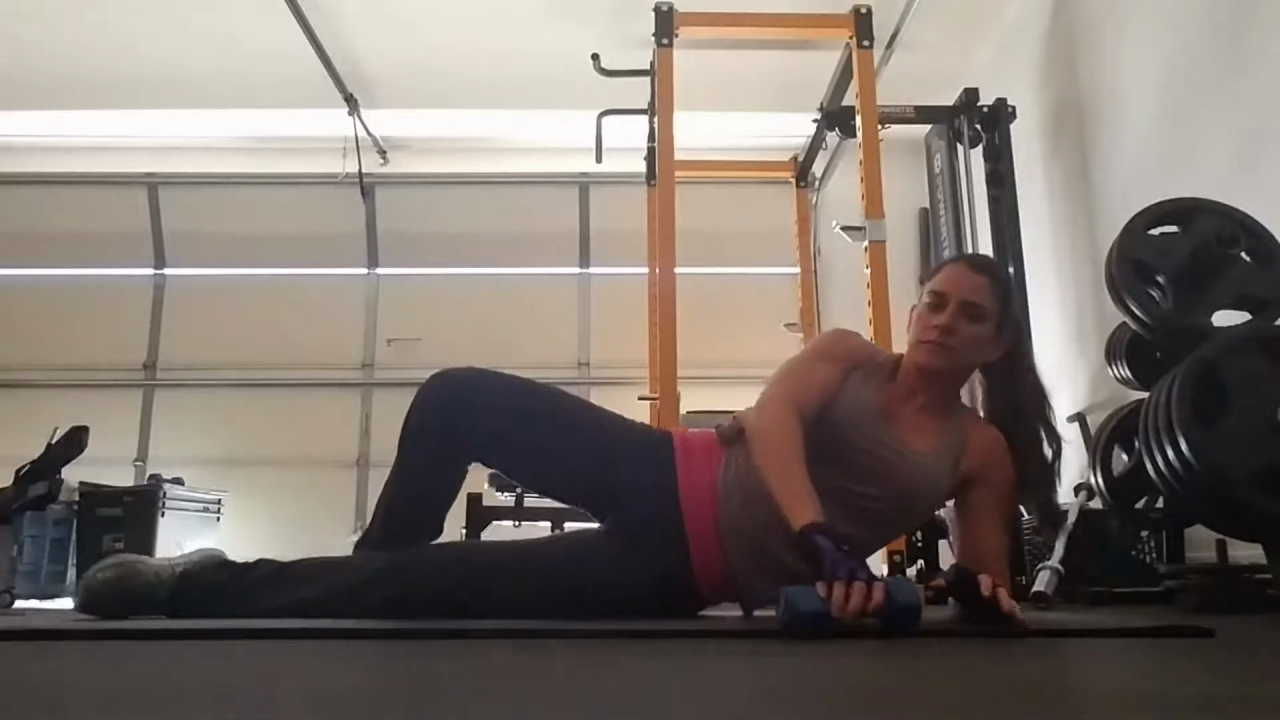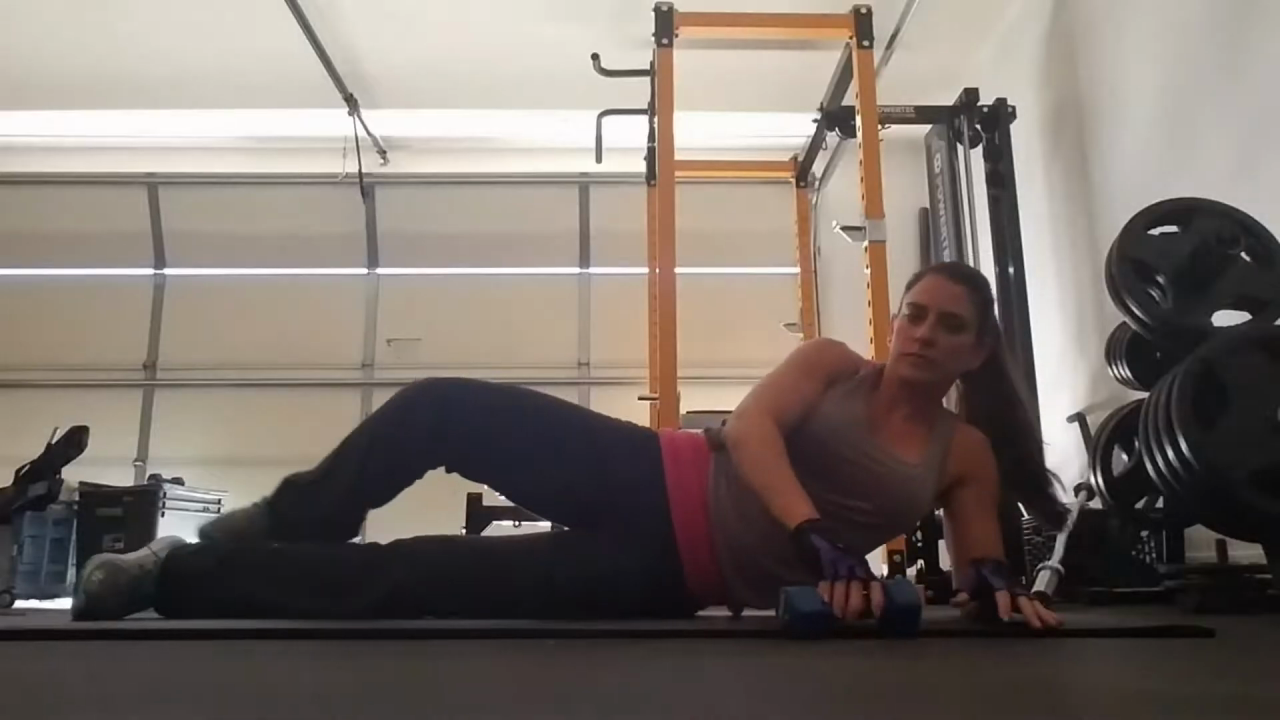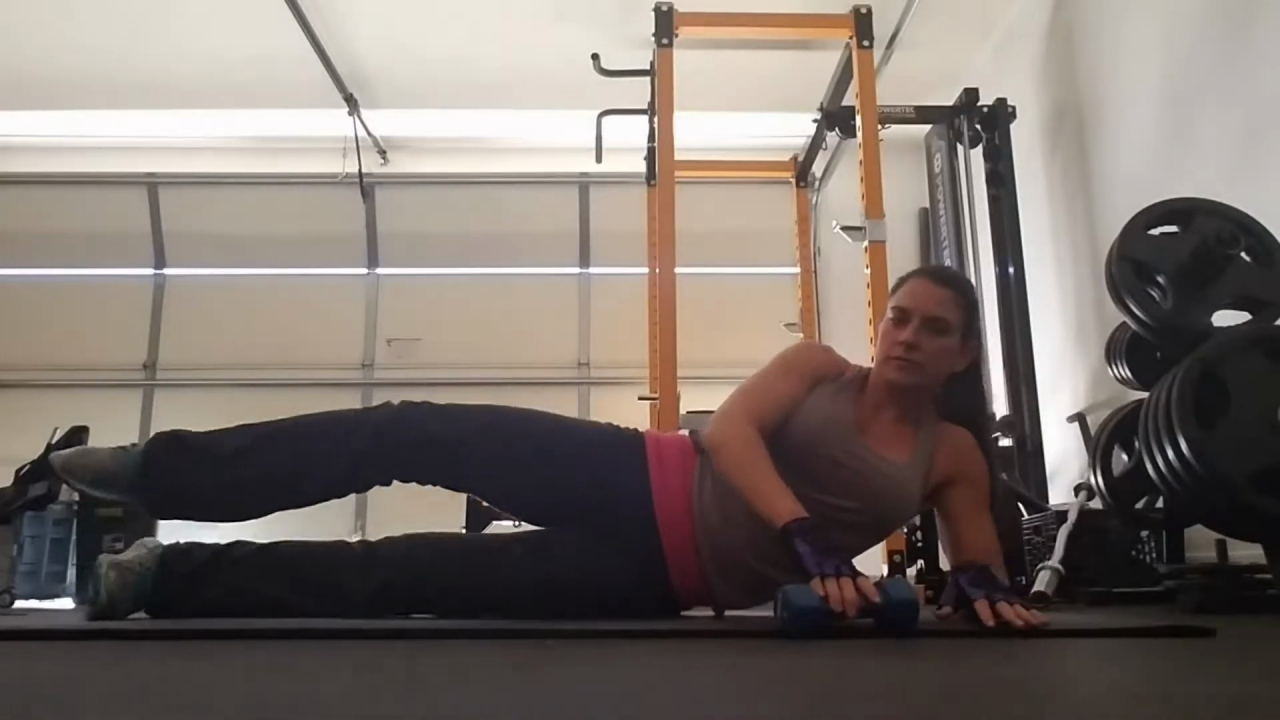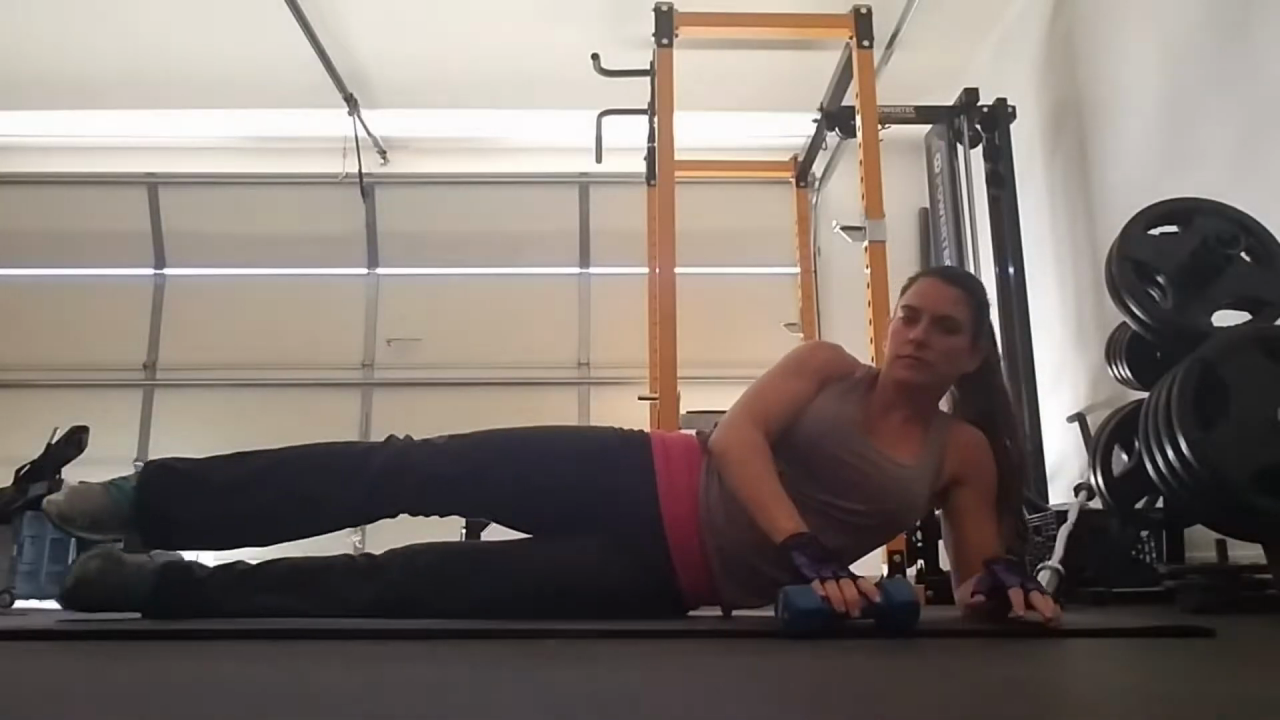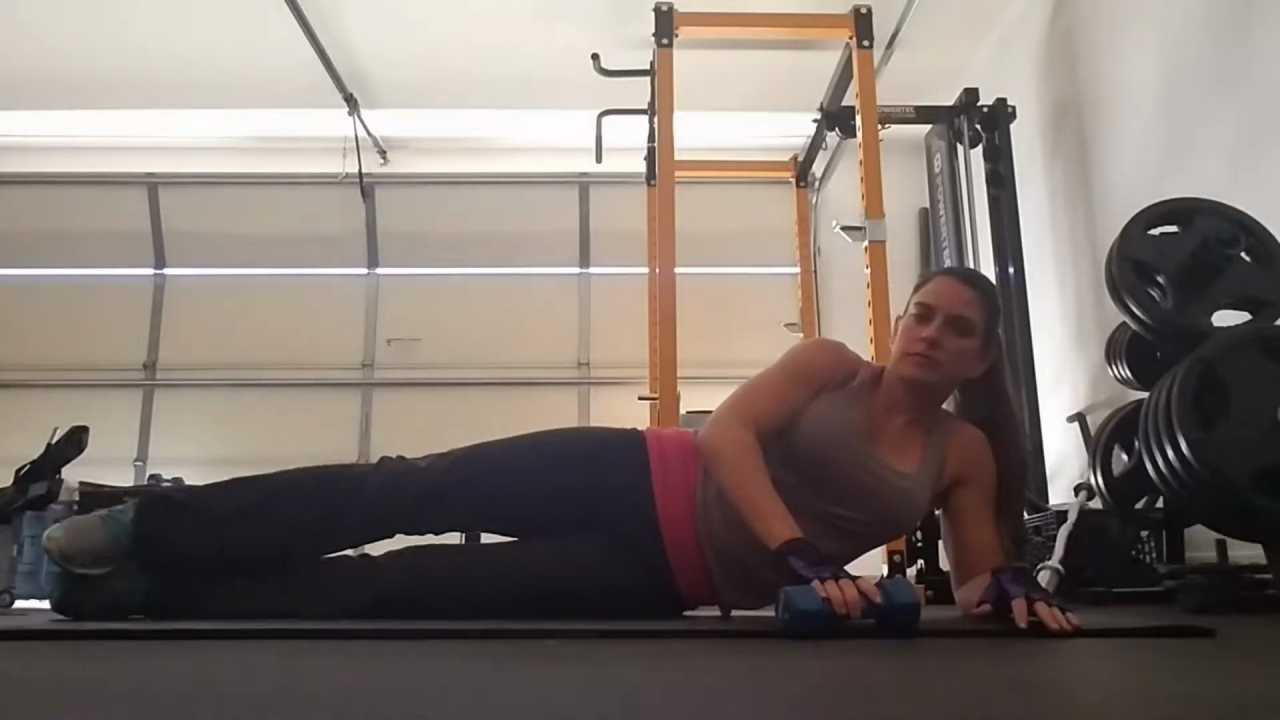
dt=0.3s
person 1, frame 1
left shoulder: (981, 452)
right shoulder: (847, 354)
left elbow: (983, 571)
right elbow: (771, 421)
left wrist: (987, 588)
right wrist: (817, 532)
left hip: (686, 576)
right hip: (667, 479)
left knee: (447, 583)
right knee: (459, 399)
left ankle: (200, 592)
right ankle: (378, 568)
person 1, frame 2
left shoulder: (965, 457)
right shoulder: (831, 363)
left elbow: (980, 570)
right elbow: (748, 427)
left wrist: (996, 584)
right wrist: (814, 538)
left hip: (672, 576)
right hip: (653, 478)
left knee: (426, 578)
right knee: (440, 410)
left ankle: (183, 576)
right ankle: (286, 524)
person 1, frame 3
left shoulder: (954, 458)
right shoulder: (819, 366)
left elbow: (977, 567)
right elbow: (727, 429)
left wrist: (982, 588)
right wrist: (804, 536)
left hip: (657, 578)
right hip: (638, 479)
left knee: (409, 575)
right knee: (412, 435)
left ankle: (173, 578)
right ankle: (157, 470)
person 1, frame 4
left shoulder: (964, 455)
right shoulder: (827, 366)
left elbow: (980, 573)
right elbow: (737, 435)
left wrist: (1004, 580)
right wrist: (805, 548)
left hip: (664, 579)
right hip: (642, 482)
left knee: (418, 583)
right knee: (416, 472)
left ankle: (166, 588)
right ankle: (148, 498)
person 1, frame 5
left shoulder: (964, 455)
right shoulder: (831, 364)
left elbow: (979, 576)
right elbow: (726, 431)
left wrist: (1010, 586)
right wrist: (799, 554)
left hip: (664, 580)
right hip: (639, 482)
left knee: (412, 588)
right knee: (414, 490)
left ankle: (156, 590)
right ankle: (146, 528)
